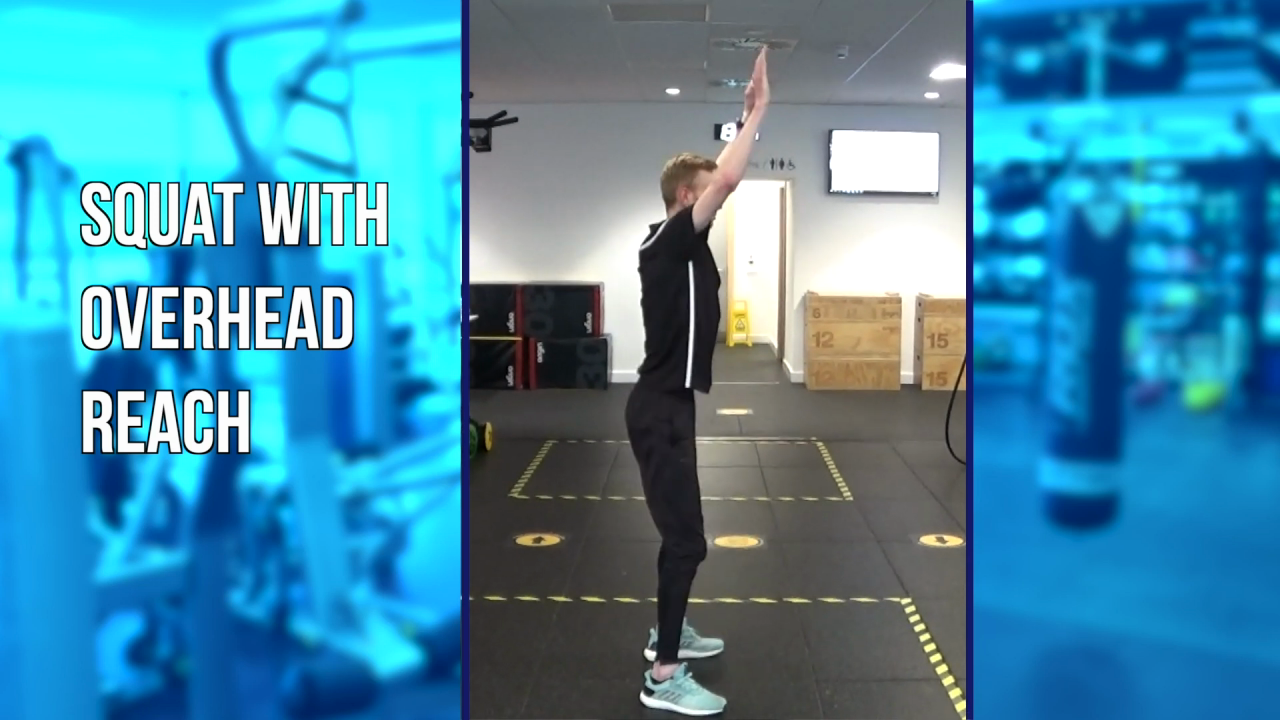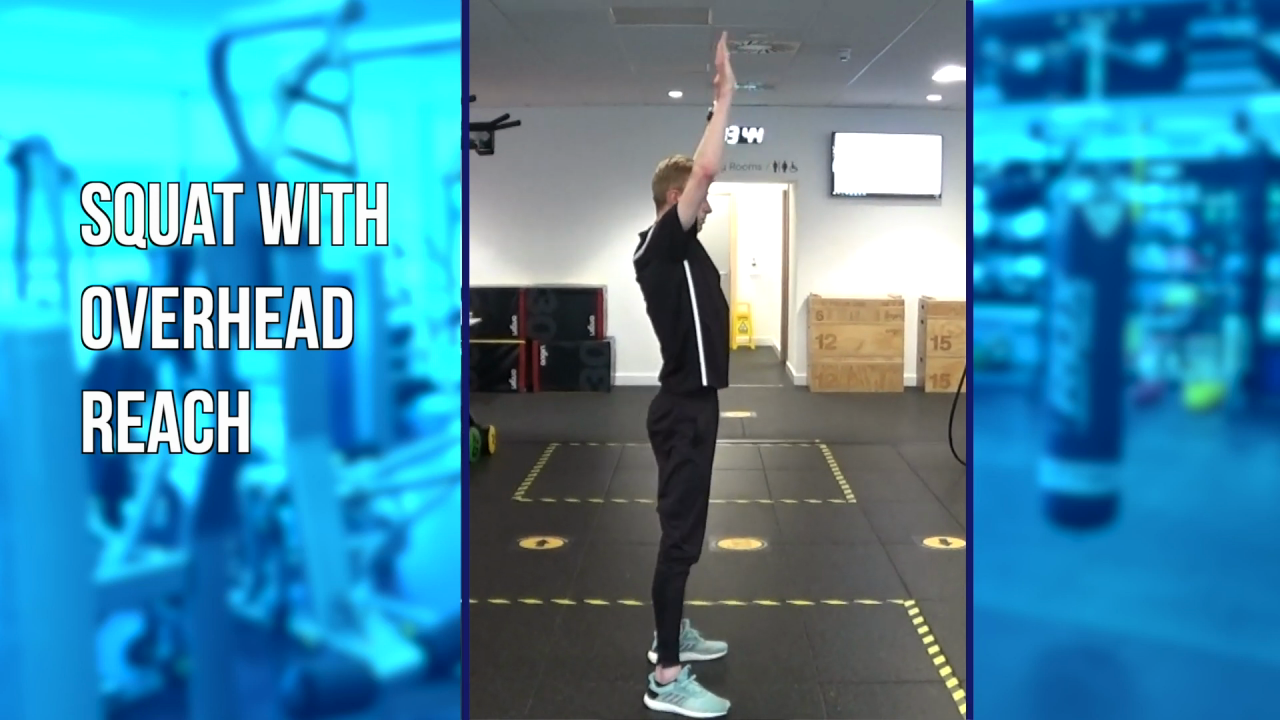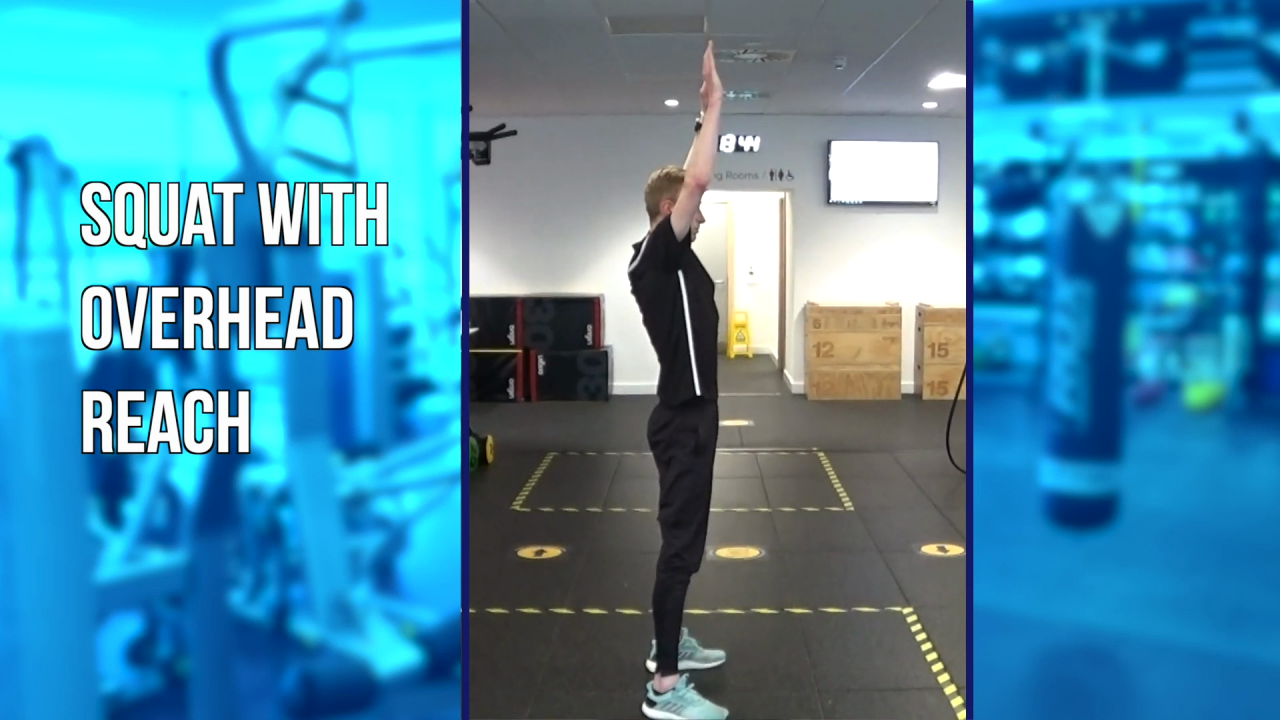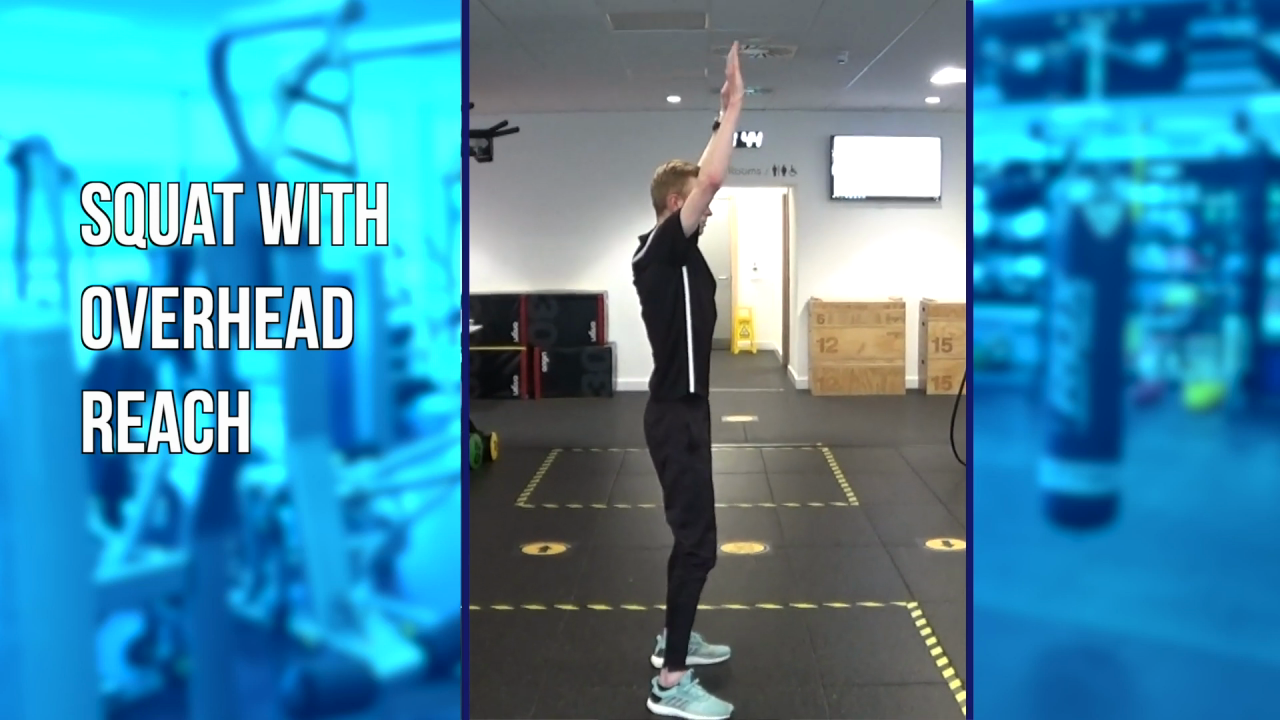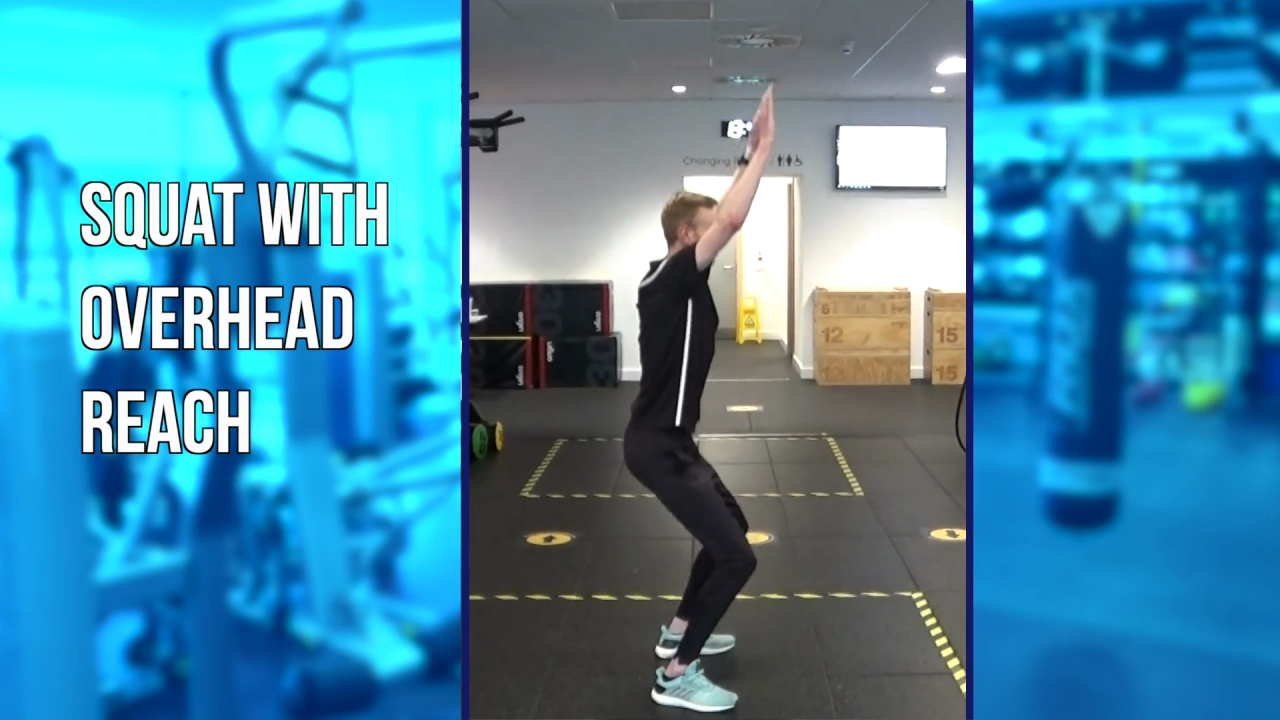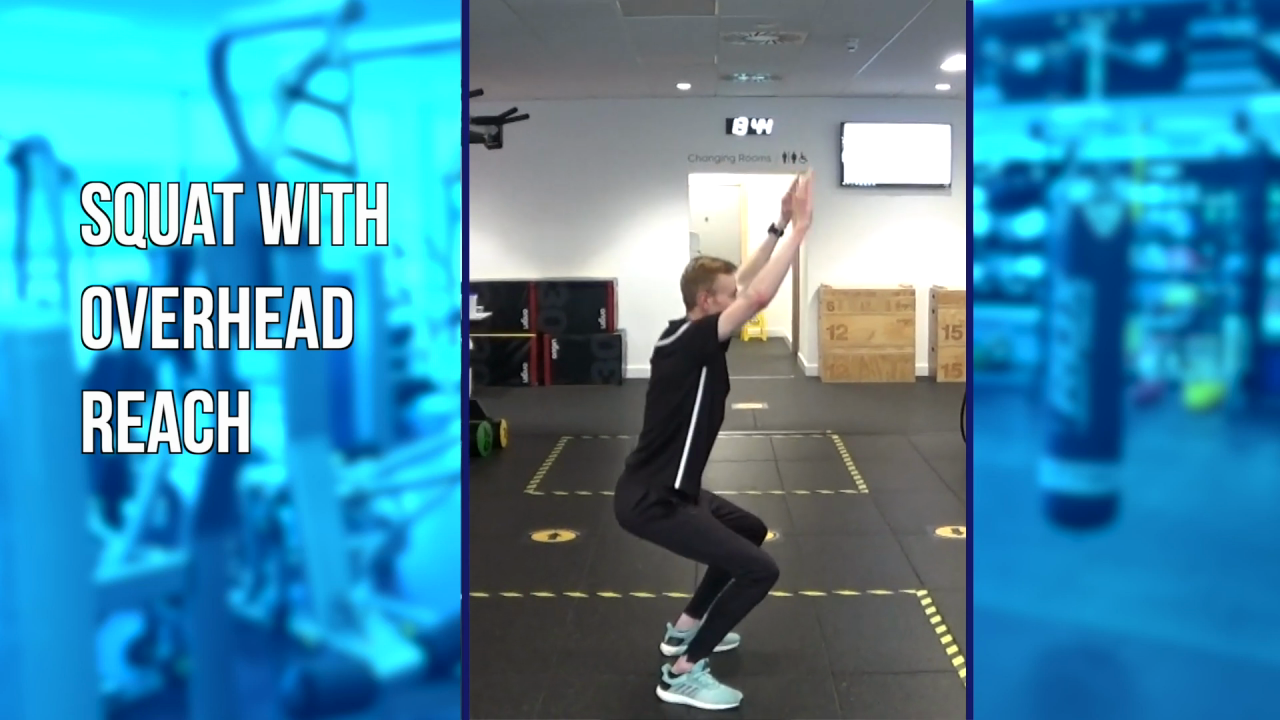
dt=0.4s
person 1, frame 1
left shoulder: (673, 243)
right shoulder: (671, 240)
left elbow: (719, 178)
right elbow: (728, 180)
left wrist: (749, 119)
right wrist: (756, 115)
left hip: (666, 406)
right hip: (661, 412)
left knee: (683, 533)
right knee: (686, 541)
left ankle: (668, 631)
person 1, frame 2
left shoulder: (674, 248)
right shoulder: (662, 246)
left elbow: (700, 171)
right elbow: (706, 170)
left wrist: (720, 105)
right wrist: (724, 101)
left hip: (687, 405)
right hip: (685, 410)
left knee: (683, 532)
right knee: (680, 538)
left ankle: (671, 635)
person 1, frame 3
left shoulder: (669, 258)
right shoulder: (656, 255)
left elbow: (691, 182)
right elbow: (697, 180)
left wrist: (710, 116)
right wrist: (711, 109)
left hip: (689, 414)
right hip: (683, 419)
left knee: (684, 541)
right knee: (681, 546)
left ankle: (670, 642)
person 1, frame 4
left shoulder: (668, 252)
right shoulder: (662, 249)
left elbow: (703, 178)
right elbow: (712, 178)
left wrist: (723, 117)
right wrist: (732, 109)
left hip: (681, 409)
right hip: (677, 414)
left knee: (693, 537)
right knee: (696, 545)
left ankle: (674, 638)
person 1, frame 5
left shoulder: (671, 278)
right shoulder: (673, 278)
left elbow: (720, 216)
right elbow: (731, 220)
left wrist: (749, 155)
right wrist: (762, 151)
left hip: (669, 438)
right hip: (659, 444)
left knee: (731, 529)
right knee: (735, 556)
left ankle: (680, 628)
right ankle: (676, 673)
person 1, frame 6
left shoulder: (687, 335)
right shoulder: (692, 341)
left elbow: (747, 284)
right elbow: (759, 296)
left wrist: (779, 227)
right wrist: (799, 228)
left hip: (667, 487)
right hip: (651, 500)
left knee: (751, 531)
right knee: (759, 569)
left ankle: (686, 626)
right ankle: (683, 671)
